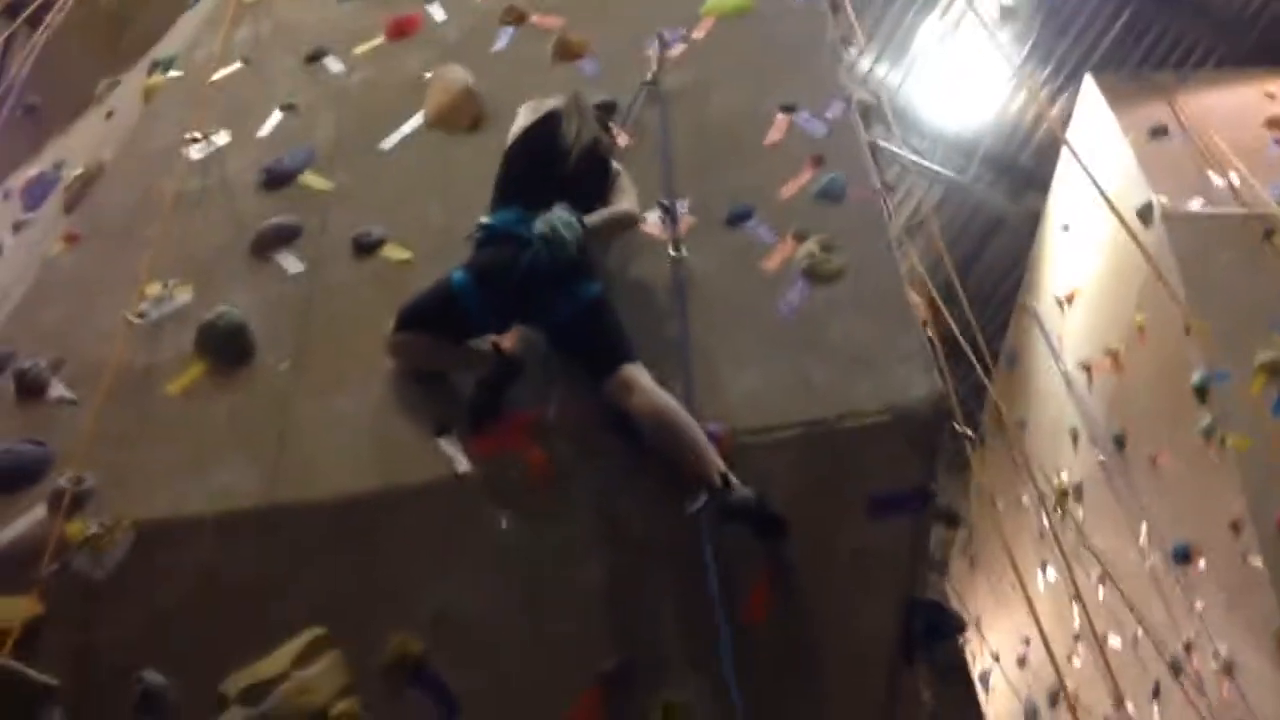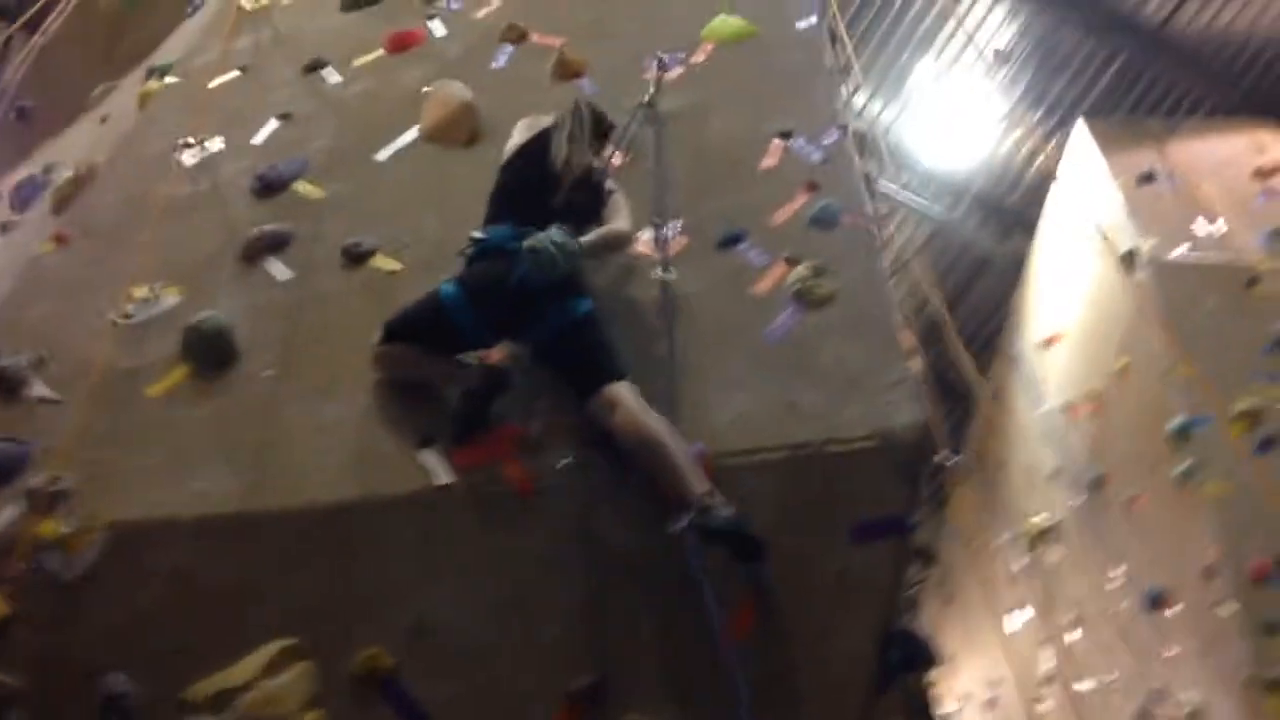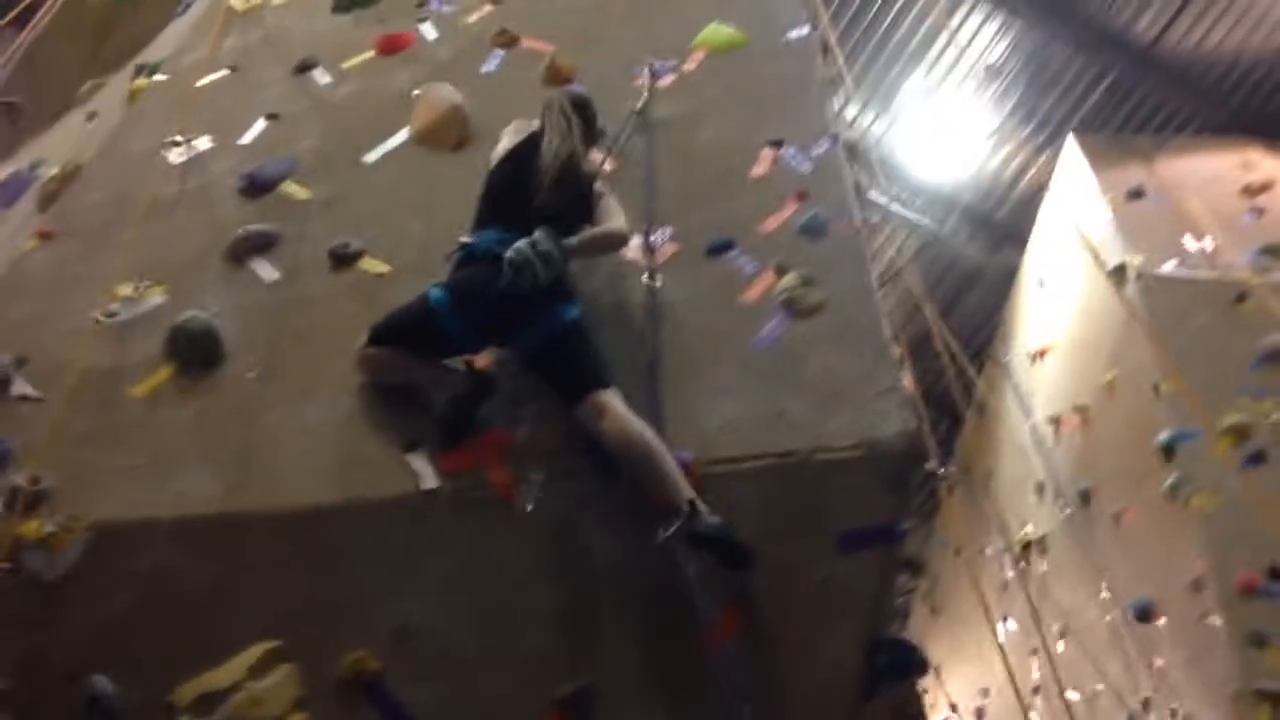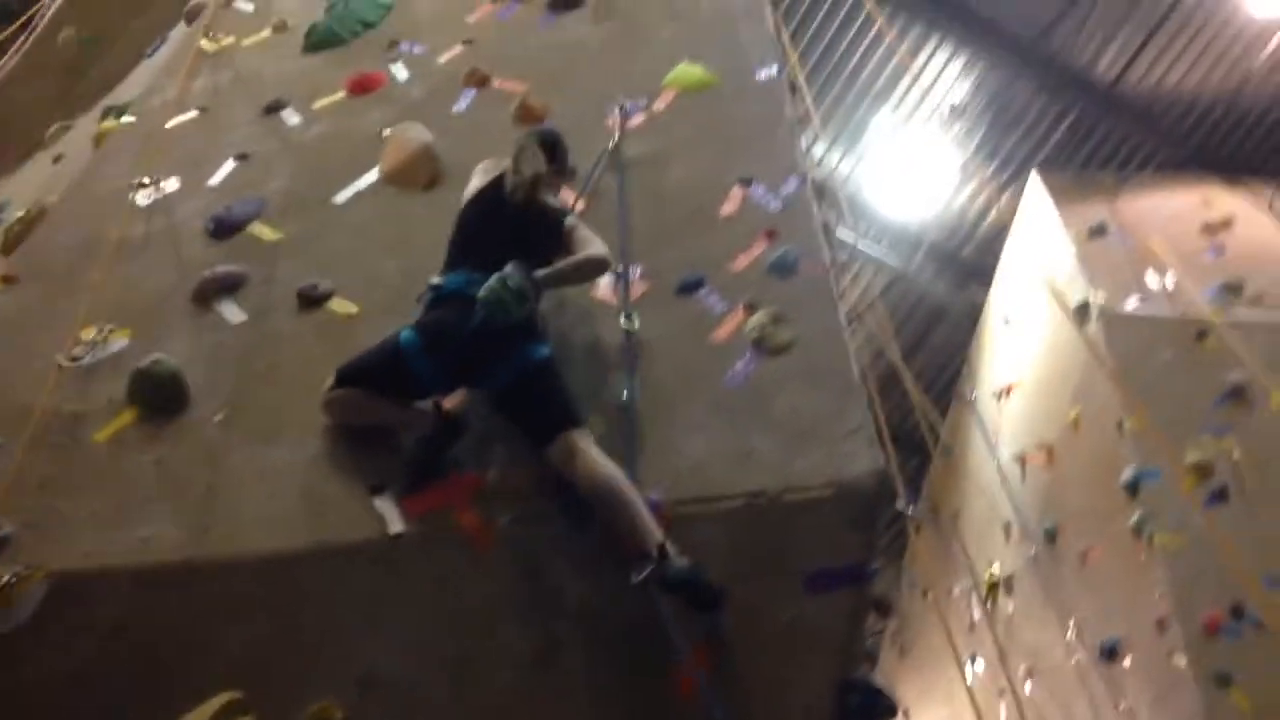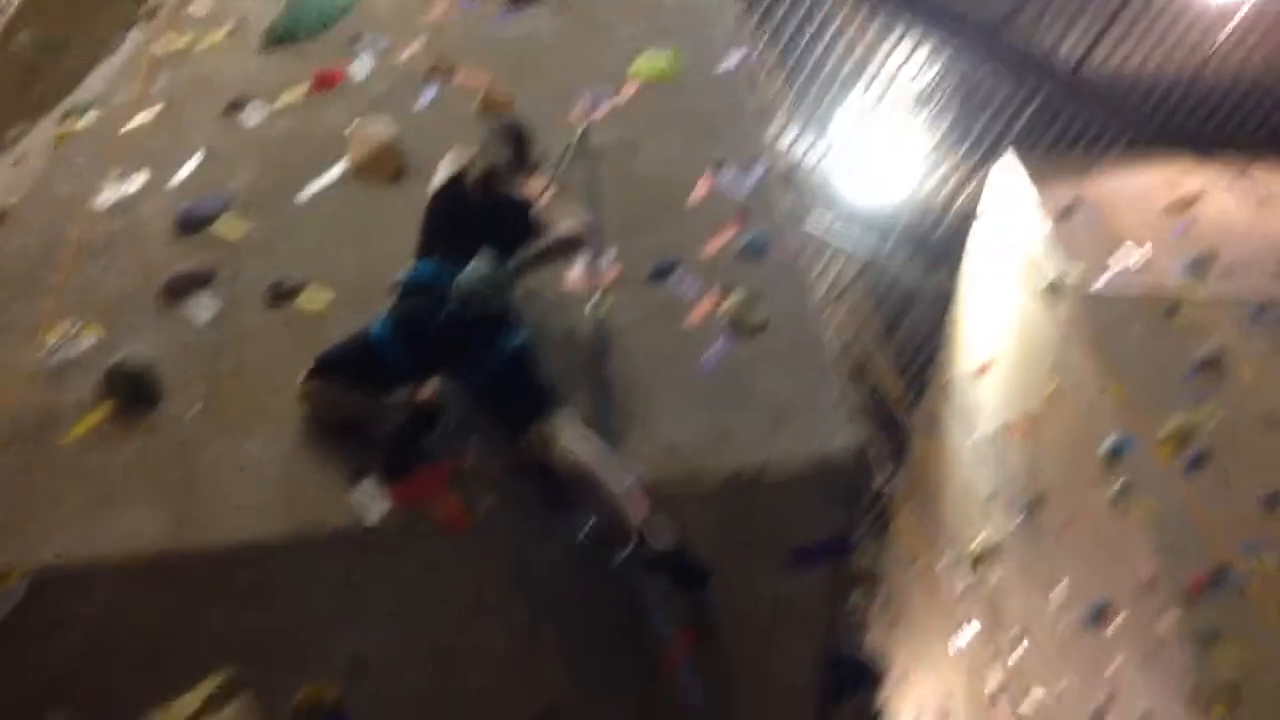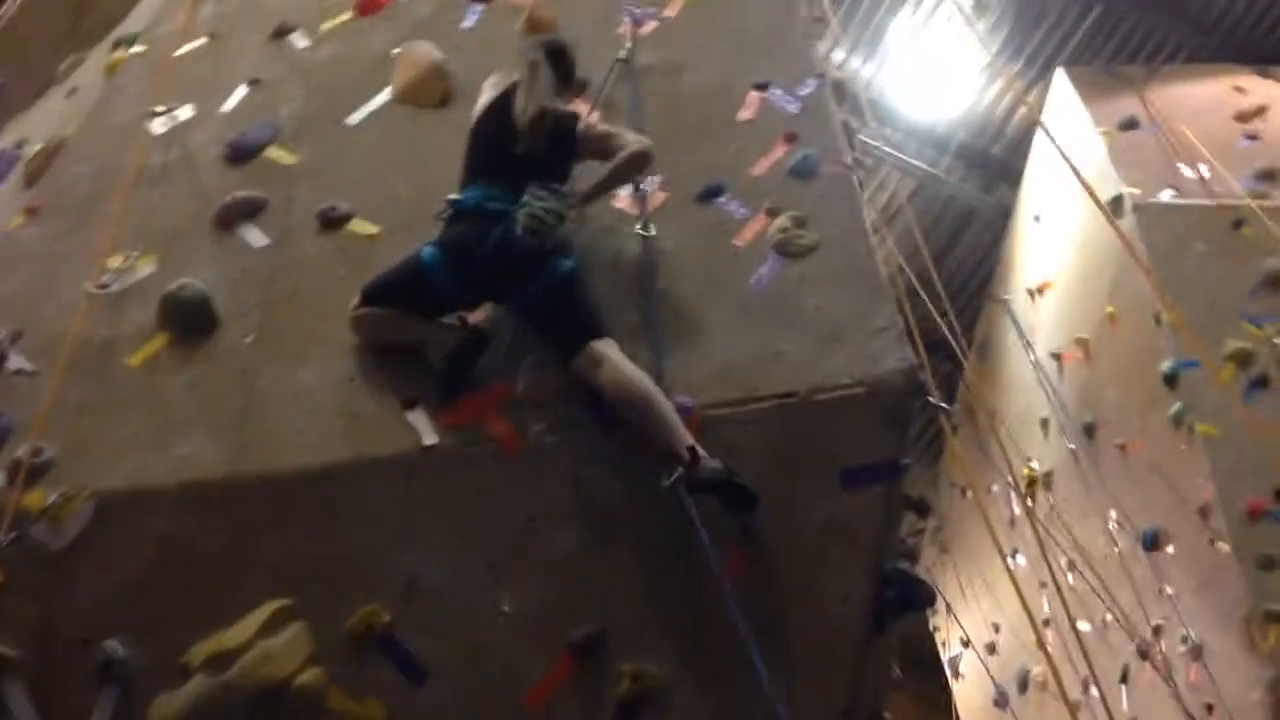
dt=0.2s
person 1, frame 1
left shoulder: (532, 118)
right shoulder: (607, 163)
right elbow: (627, 212)
left wrist: (564, 105)
right wrist: (581, 227)
left hip: (499, 262)
right hip: (564, 273)
left knee: (402, 340)
right knee: (632, 382)
left ankle: (492, 362)
right ankle: (725, 485)
person 1, frame 2
left shoulder: (528, 134)
right shoulder: (602, 183)
right elbow: (621, 231)
left wrist: (560, 121)
right wrist: (574, 246)
left hip: (490, 278)
right hip: (555, 291)
left knee: (387, 351)
right knee: (617, 400)
left ankle: (476, 377)
right ankle: (707, 505)
person 1, frame 3
left shoulder: (515, 140)
right shoulder: (590, 185)
right elbow: (617, 231)
right wrist: (558, 251)
left hip: (477, 283)
right hip: (542, 297)
left knee: (372, 356)
right knee: (604, 406)
left ankle: (463, 382)
right ankle: (691, 512)
person 1, frame 4
left shoulder: (486, 179)
right shoulder: (560, 220)
right elbow: (598, 259)
right wrist: (536, 280)
left hip: (447, 325)
right hip: (511, 337)
left knee: (338, 398)
right knee: (575, 448)
left ankle: (432, 421)
right ankle: (663, 556)
person 1, frame 5
left shoulder: (452, 175)
right shoulder: (523, 211)
right elbow: (573, 233)
right wrist: (510, 270)
left hip: (419, 314)
right hip: (482, 324)
left knee: (314, 389)
right knee: (554, 429)
left ankle: (409, 411)
right ankle: (641, 525)
person 1, frame 6
left shoulder: (494, 91)
right shoulder: (575, 127)
right elbow: (641, 152)
right wrist: (586, 195)
left hip: (467, 240)
right hip: (535, 251)
left knee: (366, 315)
right knee: (601, 358)
left ankle: (456, 340)
right ankle: (695, 461)
